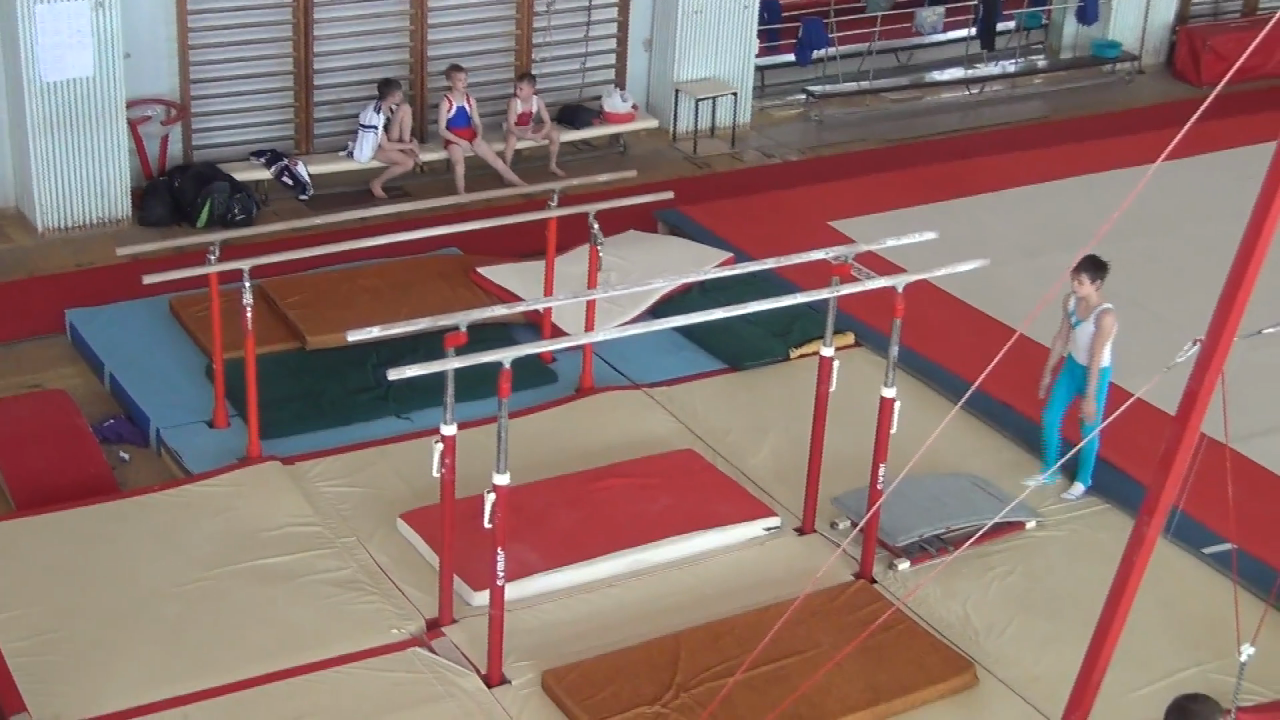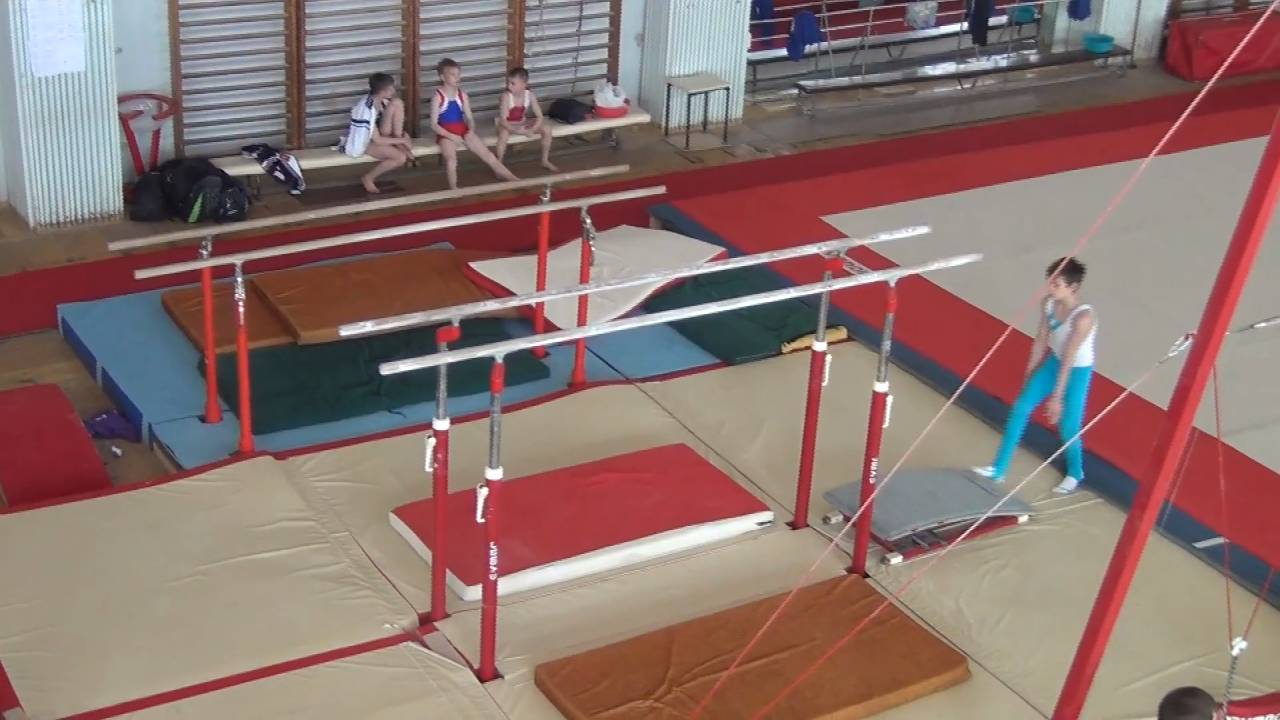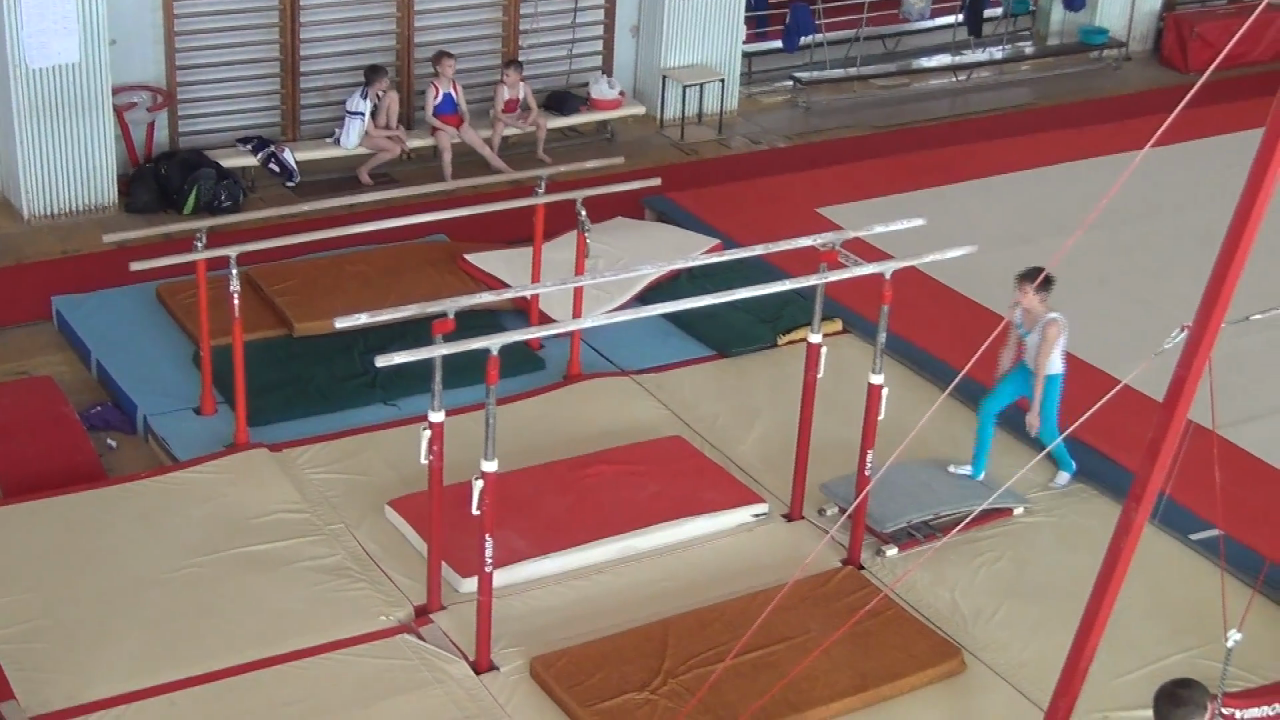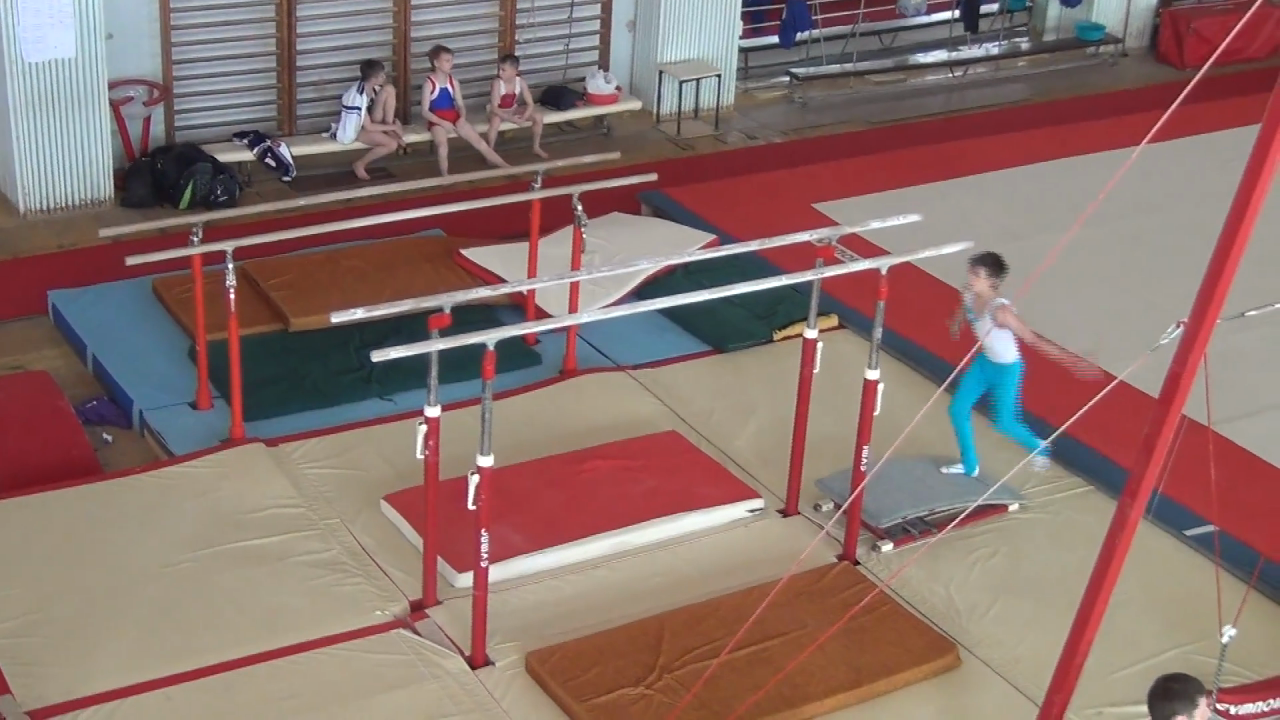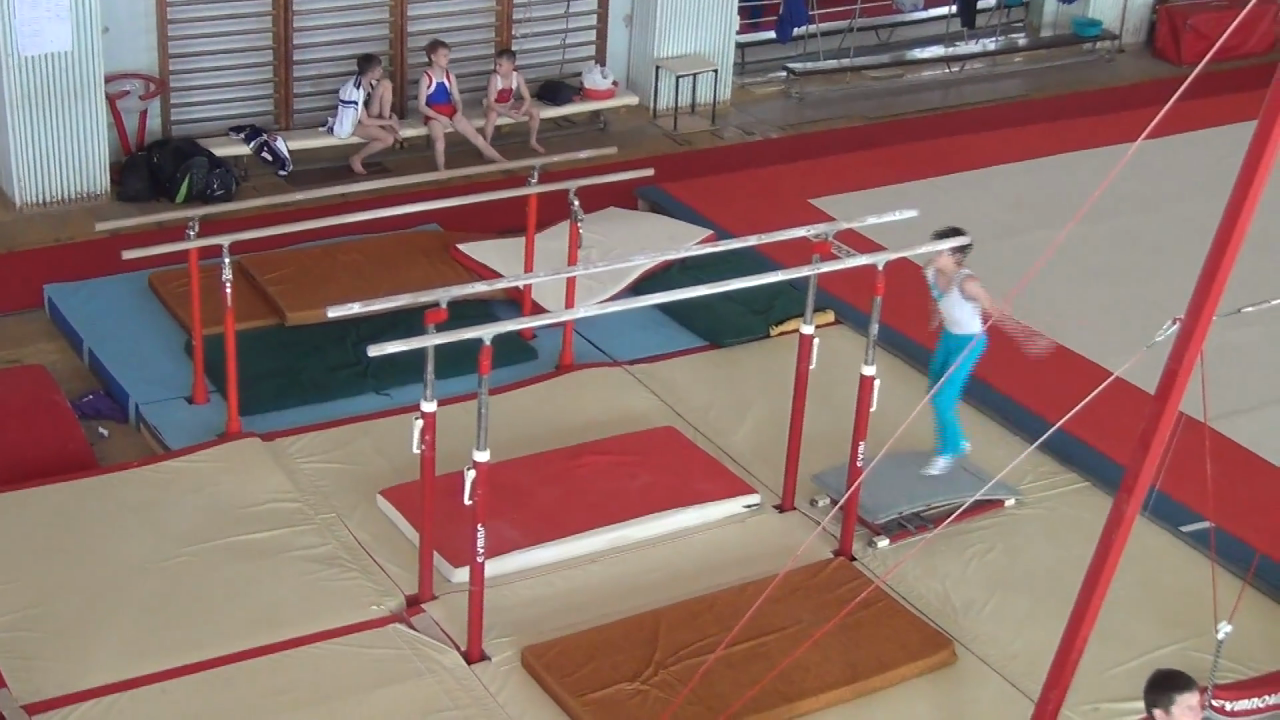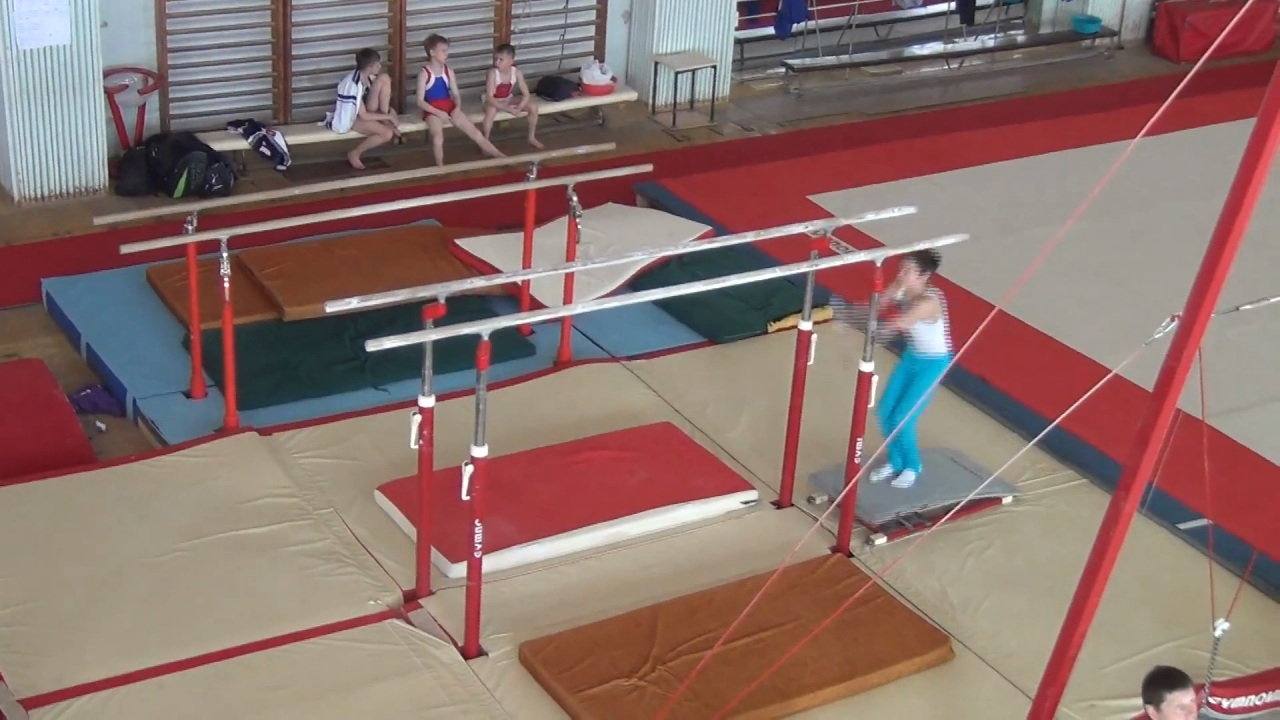
dt=0.2s
person 1, frame 1
left shoulder: (1105, 316)
right shoulder: (1071, 301)
left elbow: (1096, 359)
left wrist: (1089, 398)
right wrist: (1048, 371)
left hip: (1095, 373)
right hip: (1072, 366)
left knee: (1089, 429)
right knee: (1049, 418)
left ankle: (1083, 480)
right ankle: (1050, 471)
person 1, frame 2
left shoulder: (1084, 317)
right shoulder: (1049, 304)
left elbow: (1068, 360)
left wrist: (1056, 397)
right wrist: (1030, 372)
left hip: (1076, 372)
right hip: (1053, 363)
left knee: (1068, 427)
right knee: (1020, 409)
left ankle: (1075, 473)
right ankle: (999, 467)
person 1, frame 3
left shoulder: (1051, 325)
right shoulder: (1017, 311)
left elbow: (1041, 370)
right elbow: (1011, 347)
left wrist: (1035, 410)
right wrist: (1000, 378)
left hip: (1048, 378)
right hip: (1024, 370)
left knee: (1045, 432)
right knee: (986, 410)
left ankle: (1066, 466)
right ankle: (977, 467)
person 1, frame 4
left shoulder: (999, 310)
right shoulder: (969, 295)
left elbow: (1031, 338)
left wrist: (1071, 361)
right wrist: (957, 323)
left hip: (1005, 367)
right hip: (983, 360)
left knee: (1004, 423)
right knee: (957, 409)
left ankle: (1037, 448)
right ankle: (969, 464)
person 1, frame 5
left shoulder: (967, 283)
right shoulder: (931, 271)
left elbow: (996, 311)
left wrist: (1024, 338)
left hip: (969, 341)
right hip: (949, 335)
left knee: (943, 400)
right knee: (935, 393)
left ankle: (948, 451)
right ankle: (956, 442)
person 1, frame 6
left shoulder: (929, 302)
right shoulder: (900, 291)
left elbow: (900, 321)
left hip: (933, 362)
right hip: (912, 357)
left knee: (901, 420)
right knee: (885, 413)
left ankle: (912, 467)
right ankle: (895, 463)
